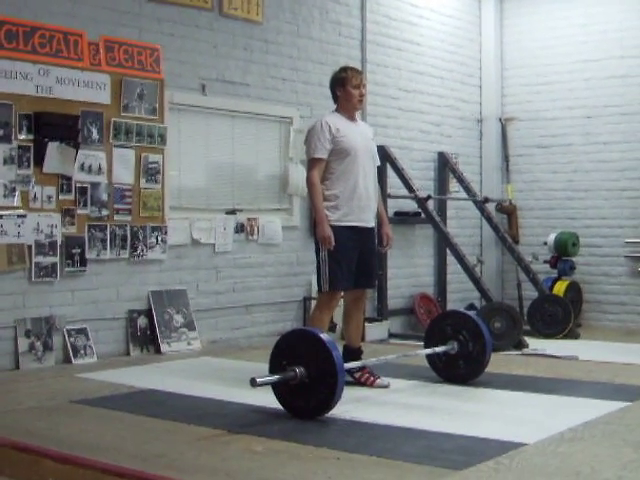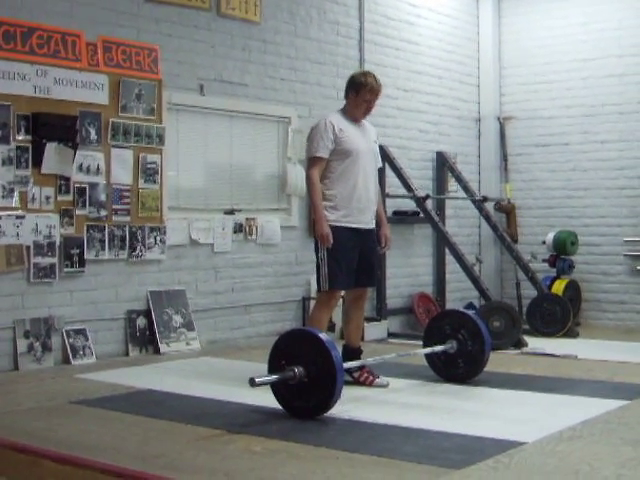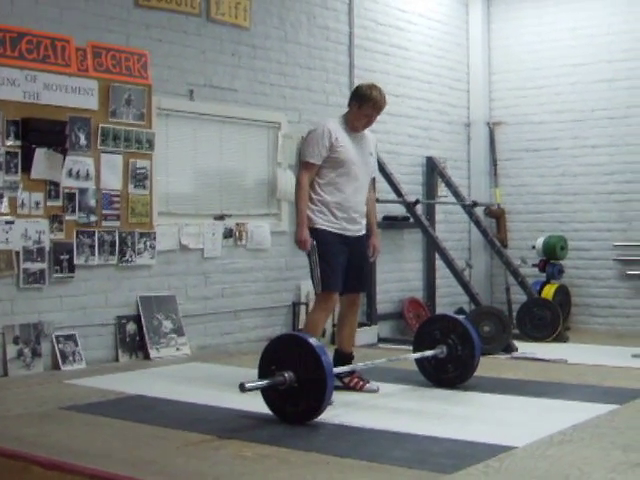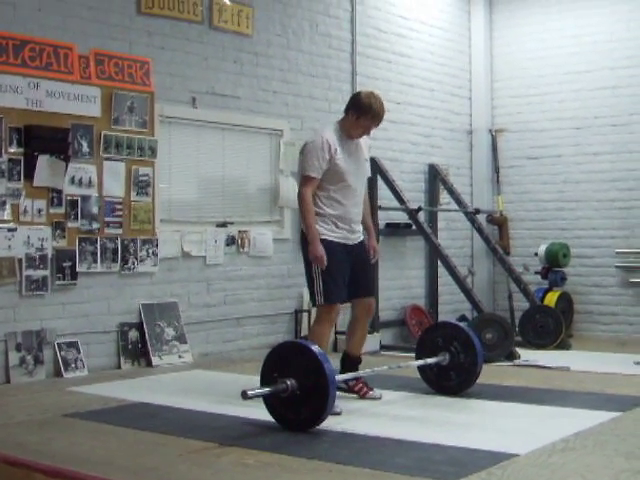
dt=0.4s
person 1, frame 1
left shoulder: (366, 130)
right shoulder: (326, 125)
right elbow: (314, 176)
left wrist: (384, 221)
right wrist: (321, 221)
left hip: (365, 225)
right hip: (338, 225)
left knee: (358, 294)
right knee: (331, 295)
left ankle: (353, 362)
person 1, frame 2
left shoulder: (370, 131)
right shoulder: (329, 125)
right elbow: (314, 174)
left wrist: (382, 222)
right wrist: (320, 220)
left hip: (365, 225)
right hip: (337, 225)
left knee: (359, 294)
right knee: (330, 294)
left ankle: (352, 362)
person 1, frame 3
left shoulder: (369, 141)
right shoulder: (326, 132)
right elbow: (304, 179)
left wrist: (373, 232)
right wrist: (302, 225)
left hip: (356, 232)
right hip: (326, 229)
left knee: (353, 299)
right knee: (328, 298)
left ankle: (343, 369)
person 1, frame 4
left shoulder: (361, 144)
right shoulder: (322, 143)
right elbow: (305, 193)
left wrist: (370, 234)
right wrist: (314, 241)
left hip: (354, 239)
right hip: (327, 240)
left knee: (366, 306)
right knee: (329, 309)
left ankle: (348, 374)
